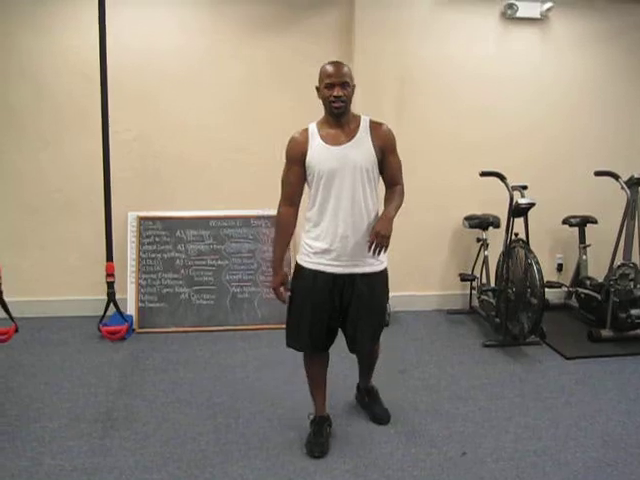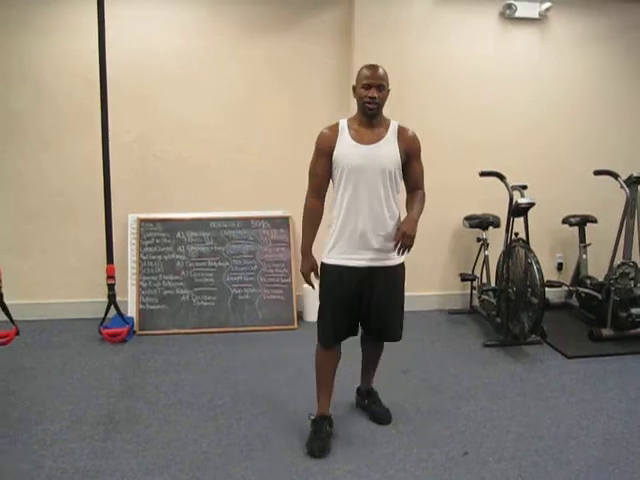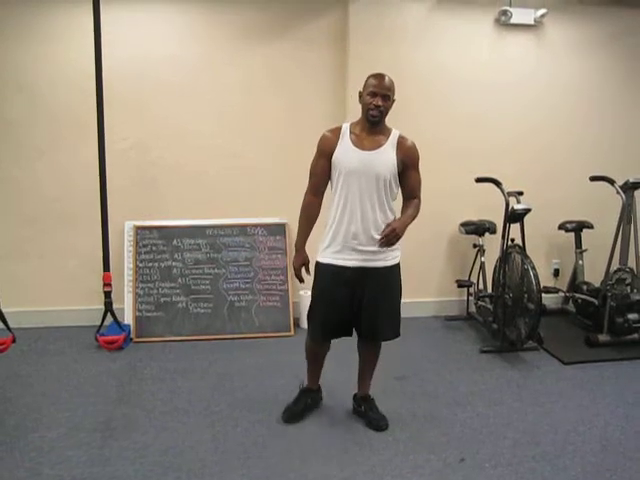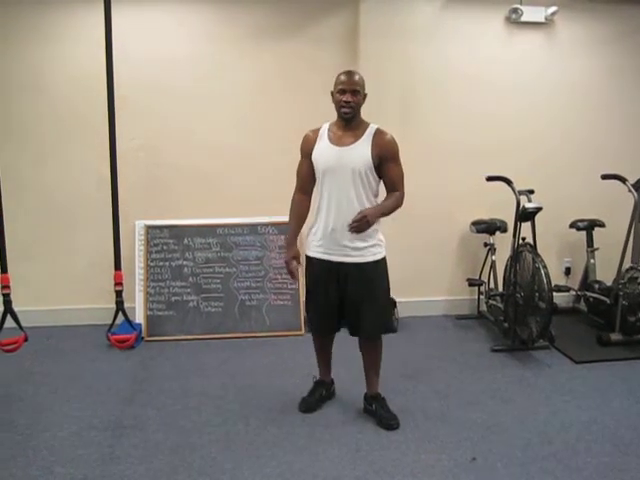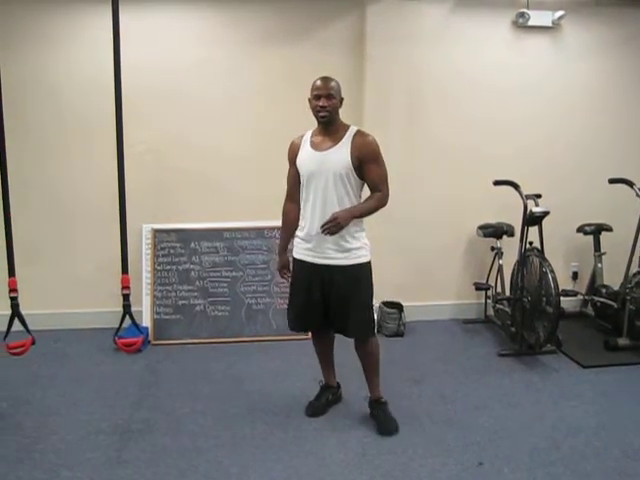
dt=0.5s
person 1, frame 1
left shoulder: (379, 134)
right shoulder: (301, 142)
left elbow: (395, 185)
right elbow: (288, 205)
left wrist: (387, 216)
right wrist: (278, 265)
left hip: (367, 263)
right hip: (316, 264)
left knee: (368, 339)
right knee: (313, 344)
left ankle: (366, 389)
right ankle: (321, 417)
person 1, frame 2
left shoulder: (406, 139)
right shoulder: (330, 137)
left elbow: (416, 189)
right elbow: (315, 196)
left wrist: (412, 218)
right wrist: (306, 251)
left hip: (386, 257)
right hip: (340, 257)
left knee: (377, 331)
right knee: (329, 337)
left ankle: (366, 391)
right ankle: (323, 417)
person 1, frame 3
left shoulder: (404, 148)
right shoulder: (331, 140)
left elbow: (413, 198)
right elbow: (314, 195)
left wrist: (403, 221)
right wrist: (299, 247)
left hip: (381, 261)
right hip: (335, 258)
left knee: (373, 333)
right knee: (320, 331)
left ankle: (363, 397)
right ankle: (311, 389)
person 1, frame 4
left shoulder: (382, 141)
right shoulder: (313, 140)
left elbow: (397, 192)
right elbow: (302, 193)
left wrist: (376, 211)
right wrist: (291, 243)
left hip: (366, 254)
right hip: (321, 252)
left knee: (370, 327)
right knee: (320, 323)
left ankle: (373, 395)
right ankle: (324, 382)
person 1, frame 5
left shoulder: (363, 143)
right shoulder: (298, 146)
left elbow: (382, 194)
right elbow: (292, 200)
left wrist: (349, 213)
right wrist: (283, 249)
left hip: (350, 256)
right hip: (308, 255)
left knee: (362, 330)
right knee: (317, 325)
left ankle: (377, 399)
right ankle: (330, 386)
